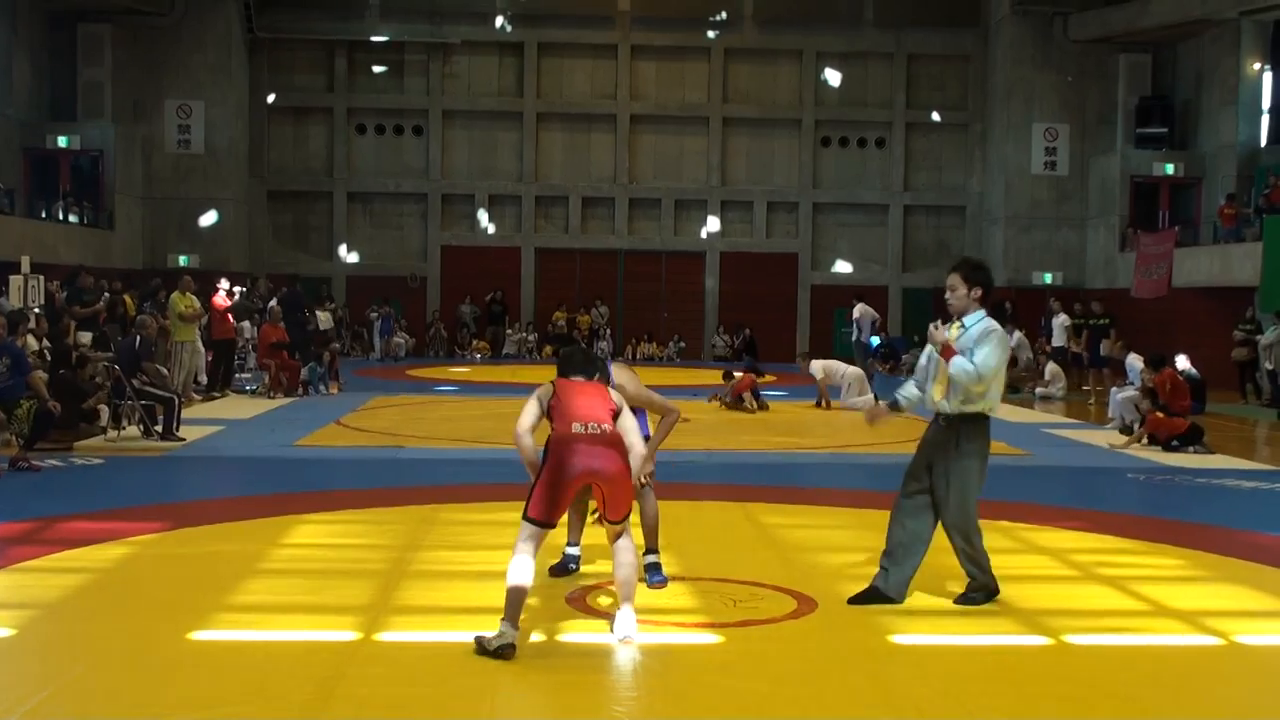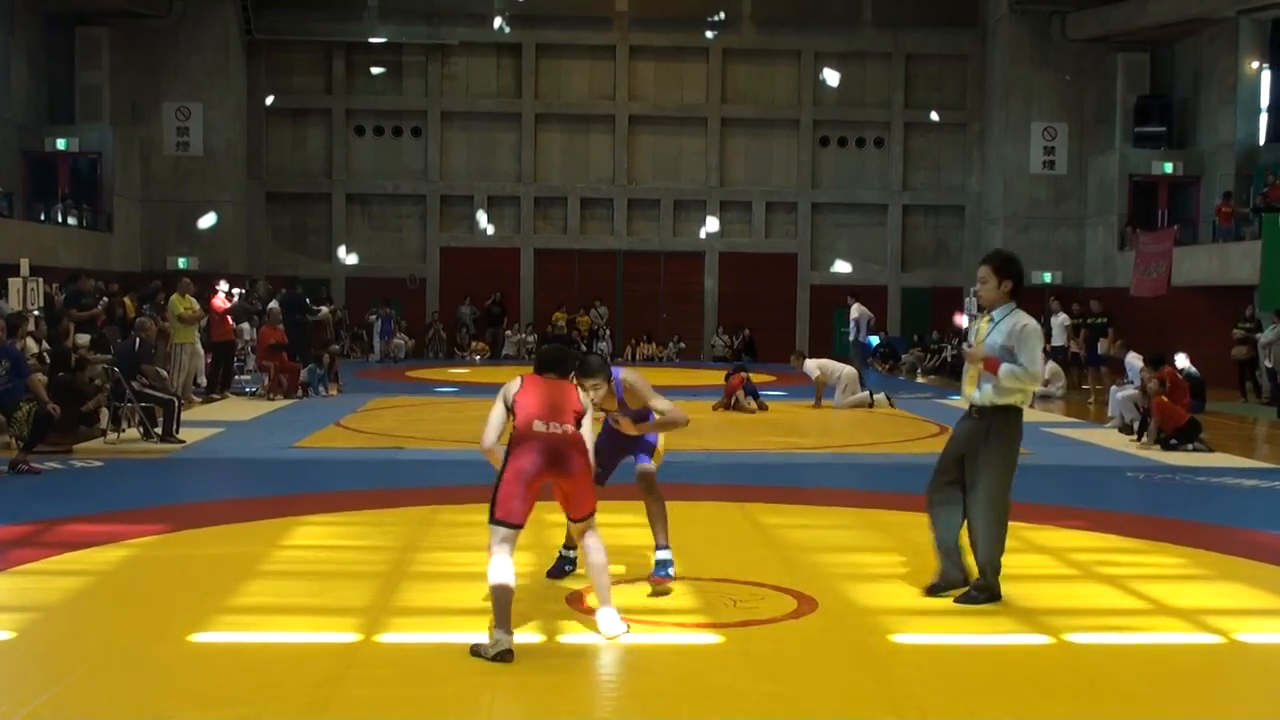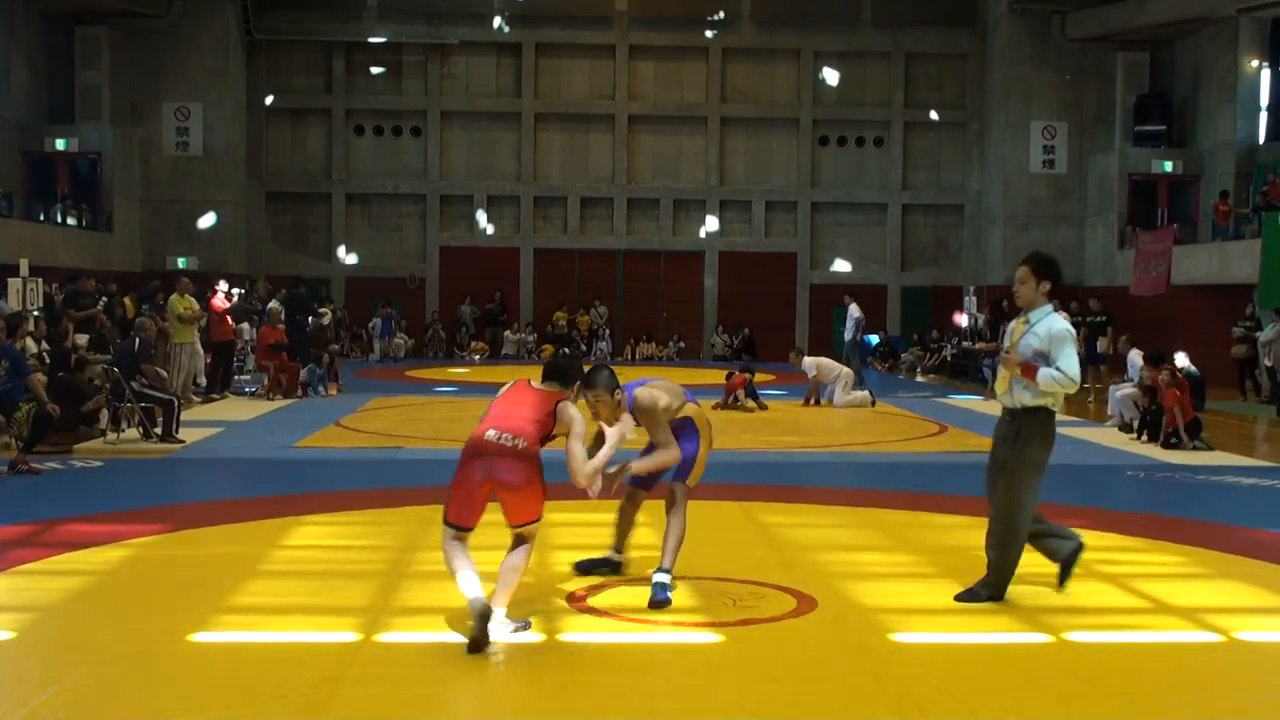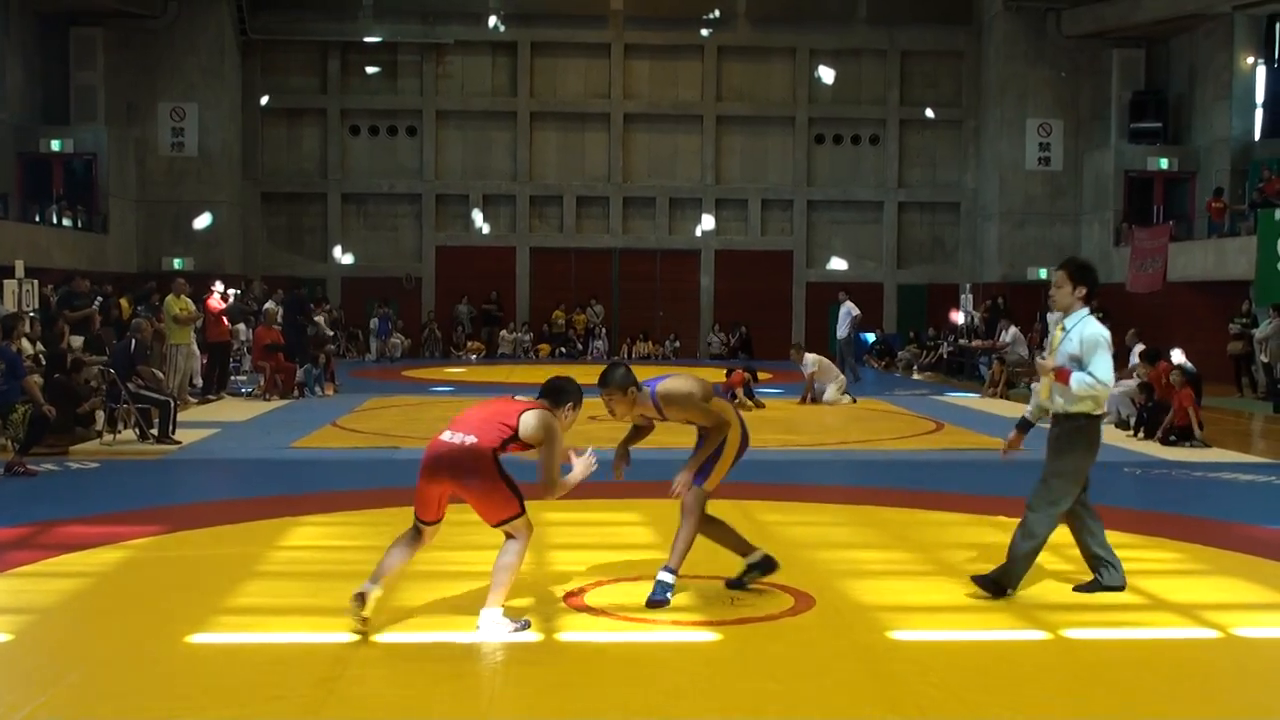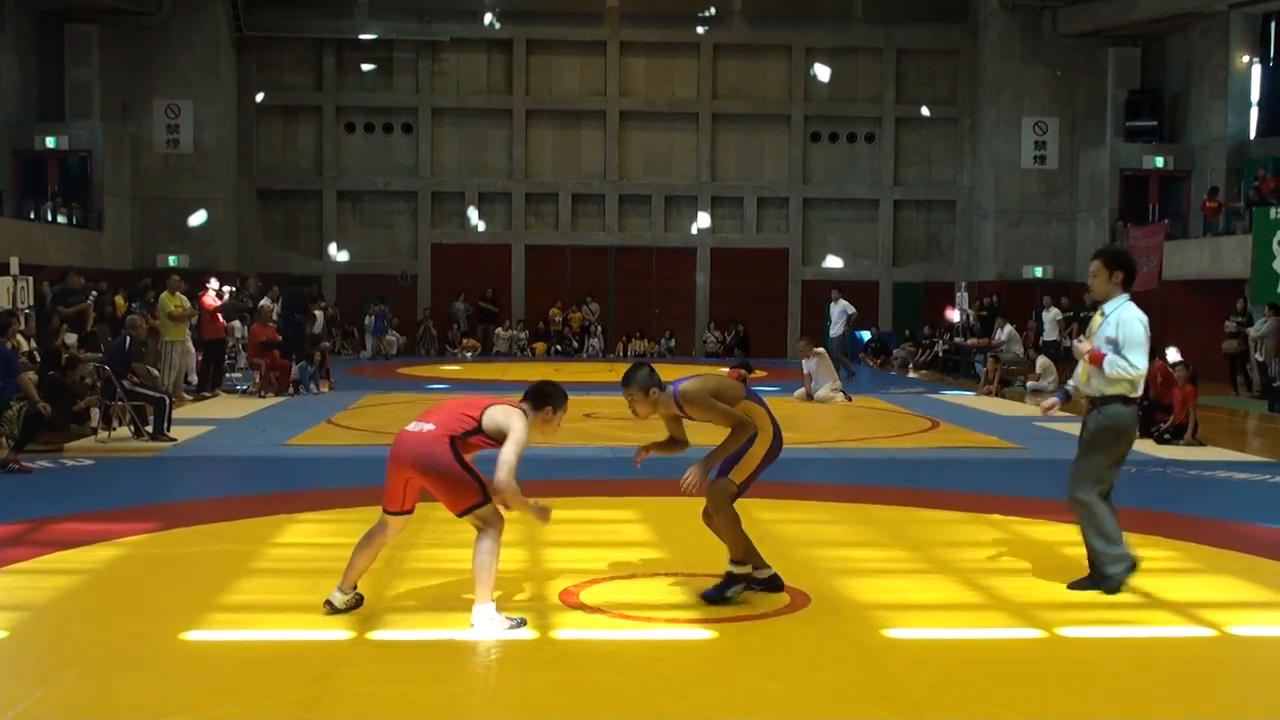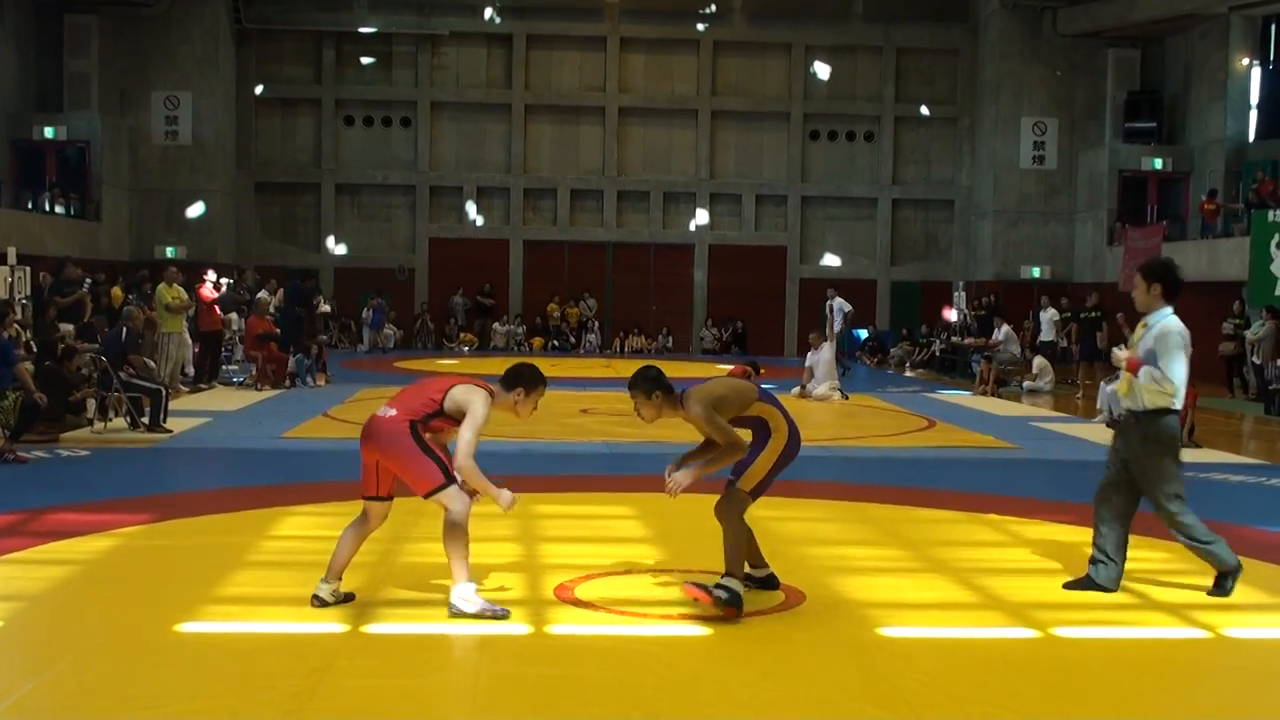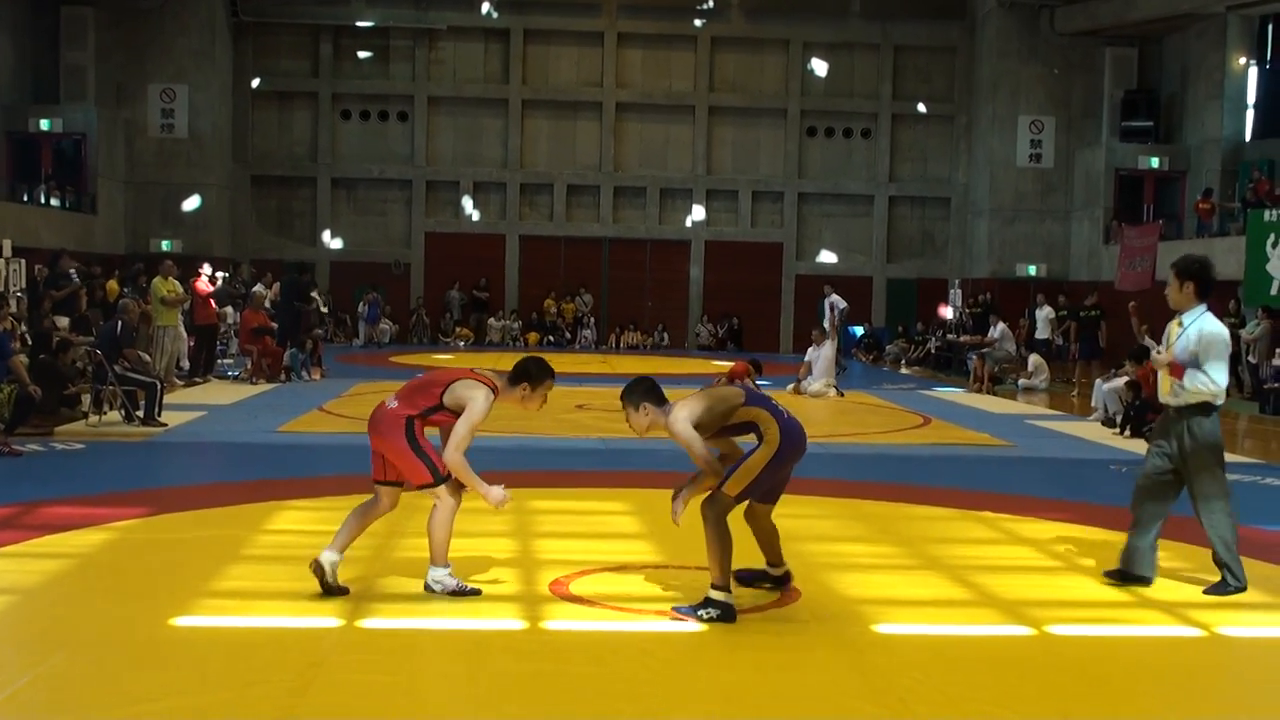
dt=0.2s
person 1, frame 1
left shoulder: (993, 334)
right shoulder: (946, 335)
left elbow: (977, 379)
right elbow: (922, 380)
left wrist: (945, 349)
right wrist: (891, 404)
left hip: (969, 431)
right hip: (939, 427)
left knee: (958, 515)
right knee: (911, 505)
left ankle: (982, 584)
right ankle: (889, 583)
person 1, frame 2
left shoulder: (1024, 327)
right shoulder: (978, 325)
left elbow: (1032, 376)
left wrist: (987, 362)
left hip: (1001, 422)
right hip: (972, 418)
left knee: (985, 508)
right knee: (942, 493)
left ankle: (987, 584)
right ankle: (952, 572)
person 1, frame 3
left shoulder: (1057, 329)
right shoulder: (1015, 327)
left elbow: (1070, 380)
left wrist: (1024, 368)
left hip: (1033, 424)
right hip: (1008, 420)
left knee: (1008, 506)
right knee: (1002, 503)
left ankle: (993, 583)
right ankle: (1065, 545)
person 1, frame 4
left shoulder: (1093, 333)
right shoulder: (1058, 332)
left elbow: (1103, 385)
right elbow: (1044, 385)
left wrist: (1059, 374)
right wrist: (1023, 426)
left hip: (1079, 429)
right hip: (1061, 426)
left knee: (1043, 506)
right knee: (1071, 505)
left ankle: (1006, 577)
right ankle: (1108, 573)
person 1, frame 5
left shoulder: (1130, 318)
right shoulder: (1100, 317)
left elbow: (1135, 369)
left wrist: (1095, 356)
right wrist: (1062, 395)
left hip: (1115, 413)
right hip: (1097, 411)
left knee: (1083, 491)
right knee: (1095, 492)
left ankle: (1114, 561)
right ankle: (1105, 568)
person 1, frame 6
left shoulder: (1171, 330)
right shoulder: (1144, 329)
left elbow: (1169, 383)
left wrist: (1131, 364)
left hip: (1157, 427)
right hip: (1133, 424)
left knee: (1169, 505)
right knee: (1110, 499)
left ankle: (1224, 562)
right ankle: (1103, 572)
person 1, frame 7
left shoulder: (1211, 331)
right shoulder: (1174, 327)
left elbow: (1215, 384)
left wrist: (1172, 367)
left hip: (1198, 423)
right hip: (1169, 420)
left knee: (1211, 503)
right knee: (1148, 492)
left ankle: (1233, 575)
right ankle: (1136, 565)
person 2, frame 1
left shoulder: (547, 390)
right shoulder: (612, 395)
left elbow: (523, 432)
right elbow: (639, 451)
left wrist: (539, 479)
right wrist: (621, 491)
left hip: (565, 452)
right hip: (611, 454)
left knee: (527, 545)
right knee: (620, 534)
left ankle: (507, 633)
right ankle: (626, 618)
person 2, frame 2
left shoulder: (514, 385)
right shoulder: (580, 396)
left elbow: (488, 443)
right elbow: (587, 458)
left wrist: (511, 473)
left hip: (525, 450)
right hip: (570, 451)
left knee: (501, 546)
right knee: (586, 532)
left ankle: (501, 638)
right ankle: (608, 616)
person 2, frame 3
left shoulder: (511, 387)
right shoulder: (570, 413)
right elbow: (581, 478)
right wrist: (613, 441)
left hip: (475, 457)
right hip: (520, 464)
left knee: (454, 540)
right knee: (526, 534)
left ankle: (478, 604)
right ankle: (497, 616)
person 2, frame 4
left shoulder: (509, 403)
right shoulder: (551, 424)
right elbow: (549, 490)
right wrist: (577, 475)
left hip: (436, 454)
right hip: (473, 461)
left knee: (421, 532)
right knee: (520, 532)
left ankle: (371, 591)
right ankle: (491, 616)
person 2, frame 5
left shoulder: (495, 409)
right shoulder: (519, 422)
right elbow: (503, 483)
left wrist: (496, 494)
right wrist: (531, 510)
left hip: (403, 443)
right hip: (433, 448)
left knee: (389, 526)
right knee: (490, 525)
left ankle: (341, 594)
right ankle: (484, 613)
person 2, frame 6
left shoulder: (470, 390)
right shoulder: (481, 400)
right elbow: (462, 461)
left wrist: (455, 477)
right wrist: (496, 494)
left hip: (374, 428)
right hip: (399, 432)
left knee: (372, 516)
right knee: (458, 505)
left ankle: (328, 588)
right ankle: (463, 595)
person 2, frame 7
left shoulder: (486, 381)
right shoulder: (483, 397)
right elbow: (451, 456)
left wrist: (456, 476)
right wrist: (485, 491)
left hip: (383, 418)
right hip: (400, 426)
left knee: (384, 500)
right knee: (448, 497)
left ankle: (329, 558)
right ankle: (439, 576)
person 3, frame 1
left shoulder: (628, 389)
left elbow: (673, 413)
left wrist: (648, 454)
left hip: (631, 413)
left knee: (642, 483)
left ankle: (652, 561)
right ankle: (572, 554)
person 3, frame 2
left shoulder: (631, 386)
left elbow: (681, 418)
left wrist: (638, 429)
left hip: (646, 423)
right hip: (614, 426)
left knee: (646, 479)
left ankle: (663, 557)
right ankle: (568, 554)
person 3, frame 3
left shoulder: (644, 403)
right shoulder: (606, 407)
left elbow: (673, 453)
right elbow: (604, 433)
left wrist: (625, 469)
left hip: (693, 428)
right hip: (667, 430)
left knee: (675, 500)
right knee: (632, 498)
left ankle: (662, 579)
right ankle: (616, 558)
person 3, frame 4
left shoulder: (667, 398)
right shoulder: (635, 407)
left elbow: (721, 423)
right elbow: (644, 426)
left wrist: (690, 467)
right wrist: (623, 446)
left hip: (728, 430)
right hip: (710, 431)
left knee: (691, 502)
right knee: (692, 508)
left ankle: (666, 580)
right ankle: (757, 559)
person 3, frame 5
left shoulder: (688, 398)
right shoulder: (667, 406)
left elbow: (745, 425)
right elbow: (679, 442)
left wrist: (706, 463)
right wrist: (652, 447)
left hip: (761, 432)
right hip: (751, 433)
left knee: (716, 493)
right knee: (714, 515)
left ankle: (739, 570)
right ankle: (764, 575)
person 3, frame 6
left shoulder: (692, 405)
right shoulder: (684, 404)
left elbow: (737, 447)
right elbow: (716, 442)
left wrist: (694, 472)
right wrist: (681, 462)
left hip: (778, 434)
right hip: (775, 434)
left knee: (729, 507)
right knee: (729, 509)
left ankle: (729, 590)
right ankle: (760, 572)
person 3, frame 7
left shoulder: (676, 421)
right shoulder: (685, 413)
left elbow: (714, 471)
right elbow: (731, 455)
left wrist: (684, 496)
right wrist: (690, 487)
left hip: (777, 437)
right hip: (789, 434)
left knee: (713, 509)
right knee: (756, 514)
left ankle: (720, 602)
right ankle: (777, 572)
